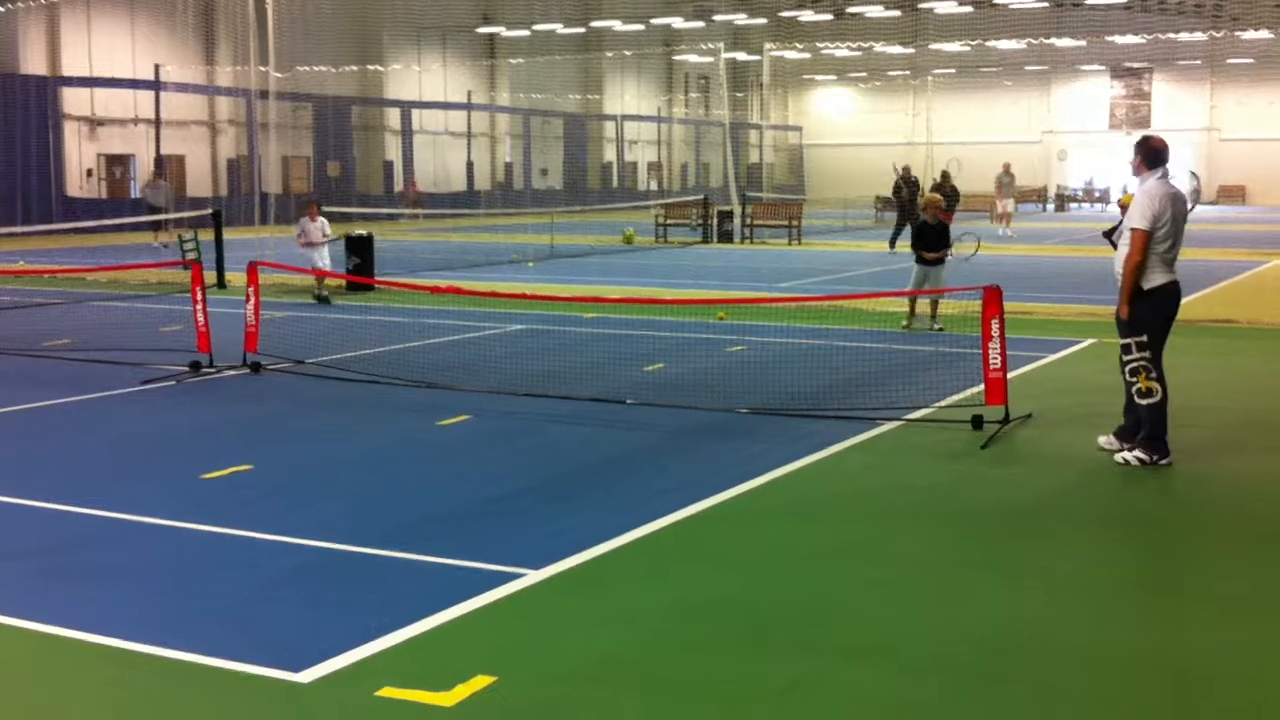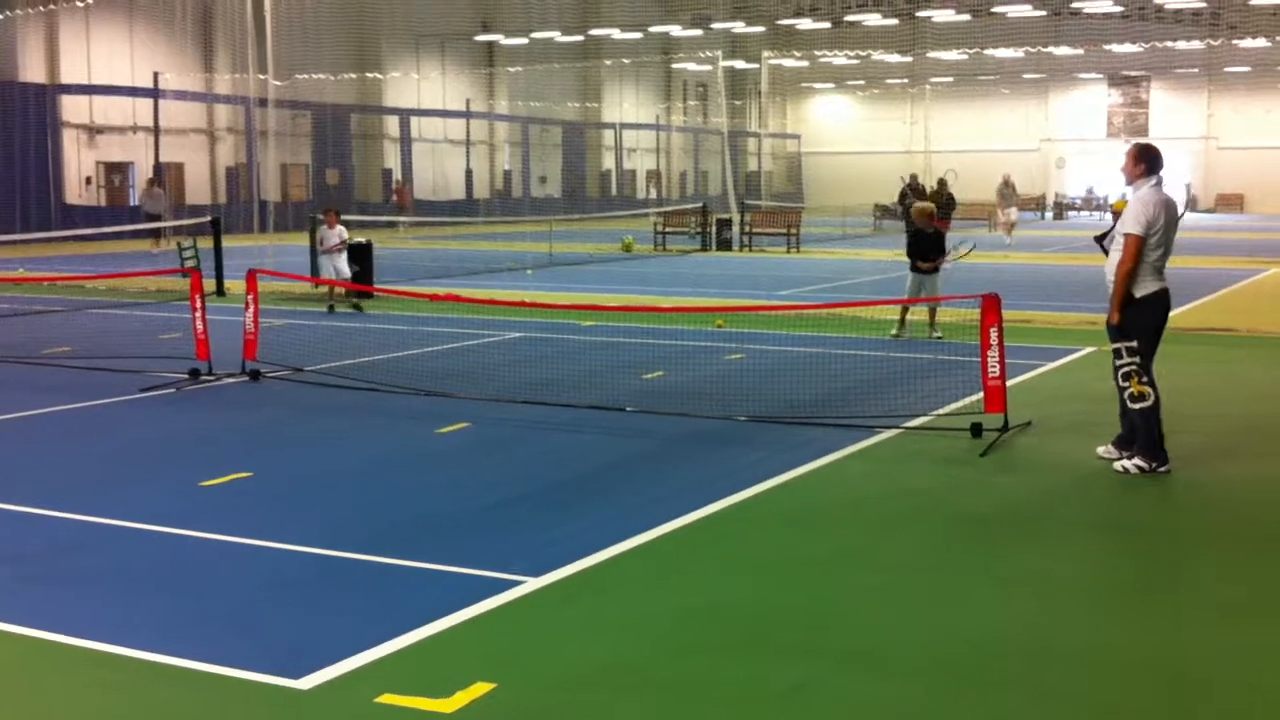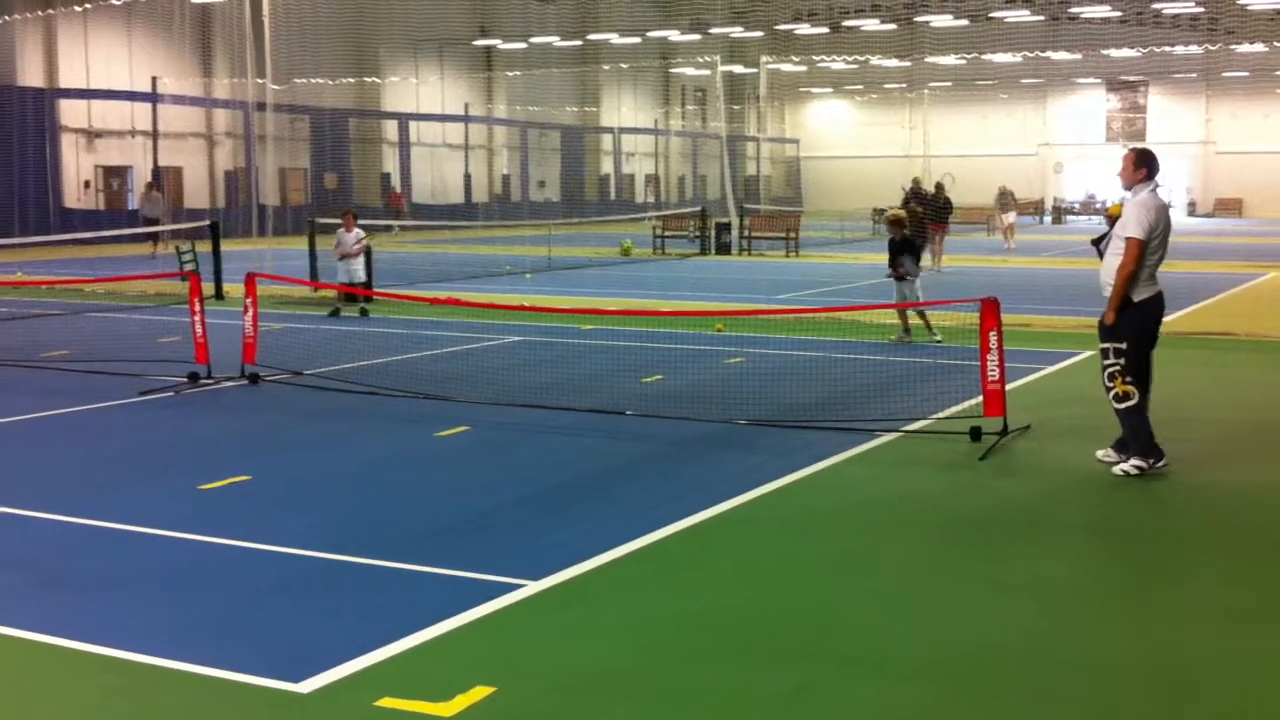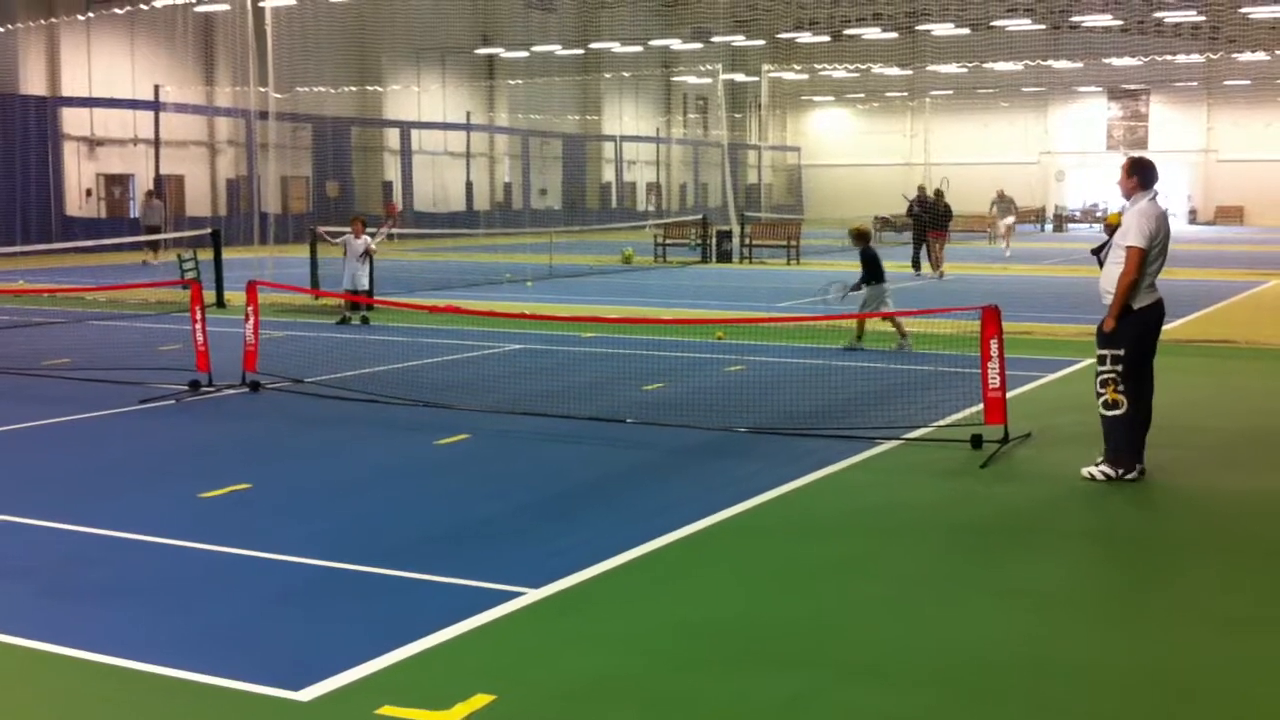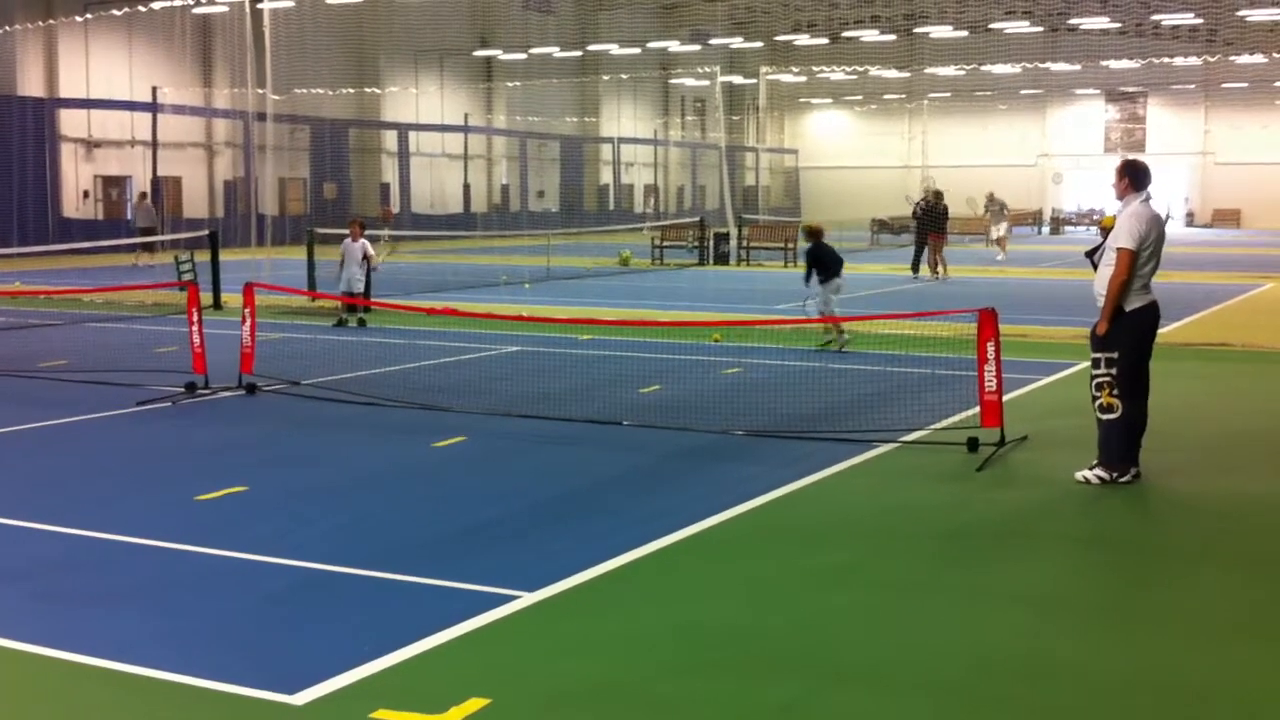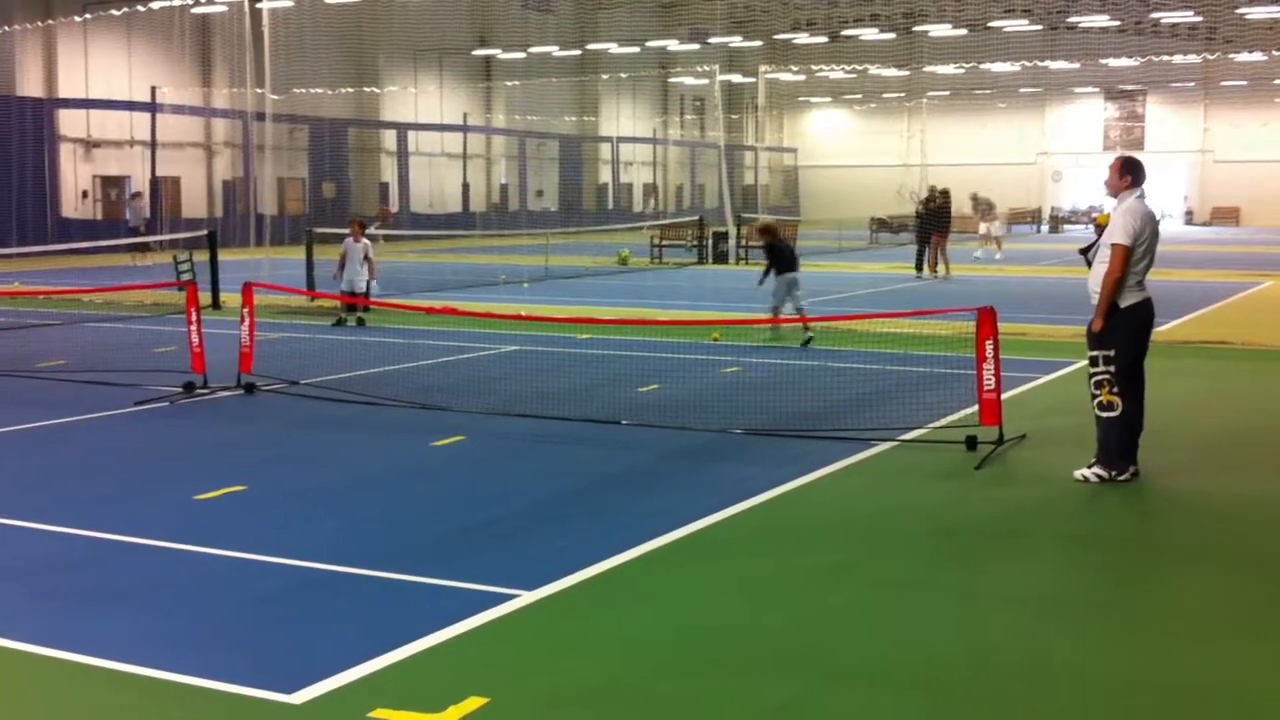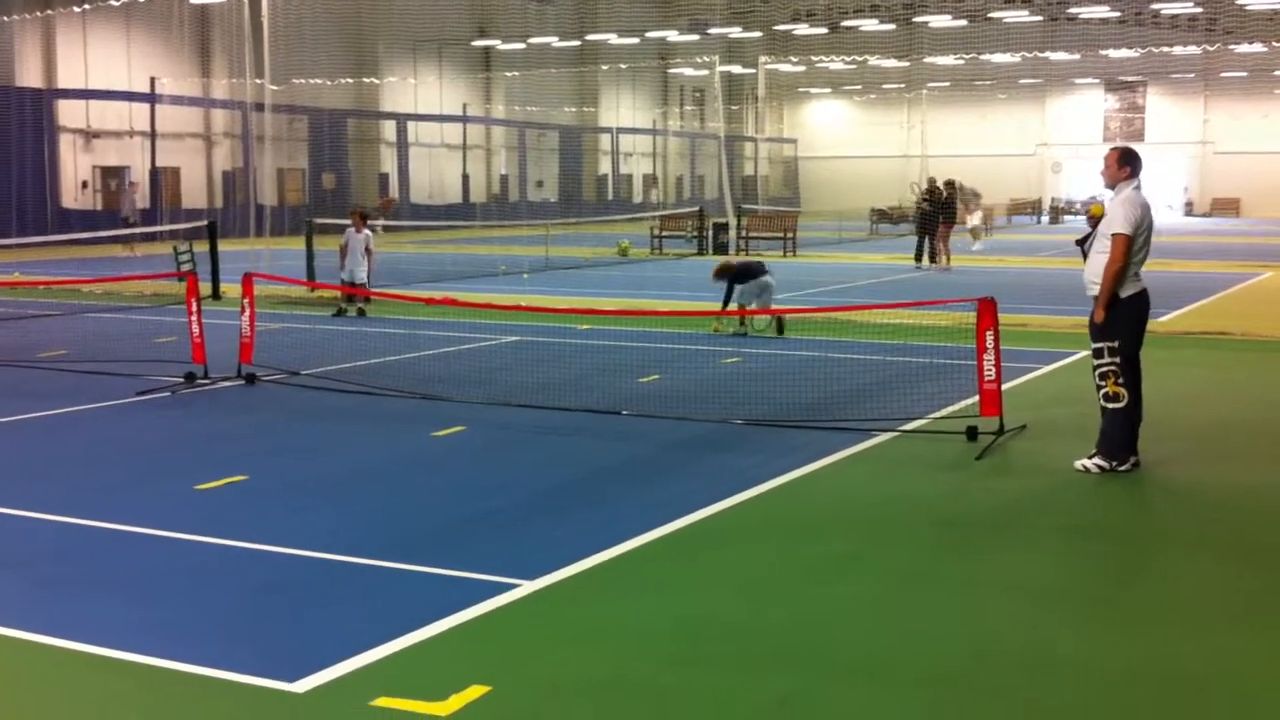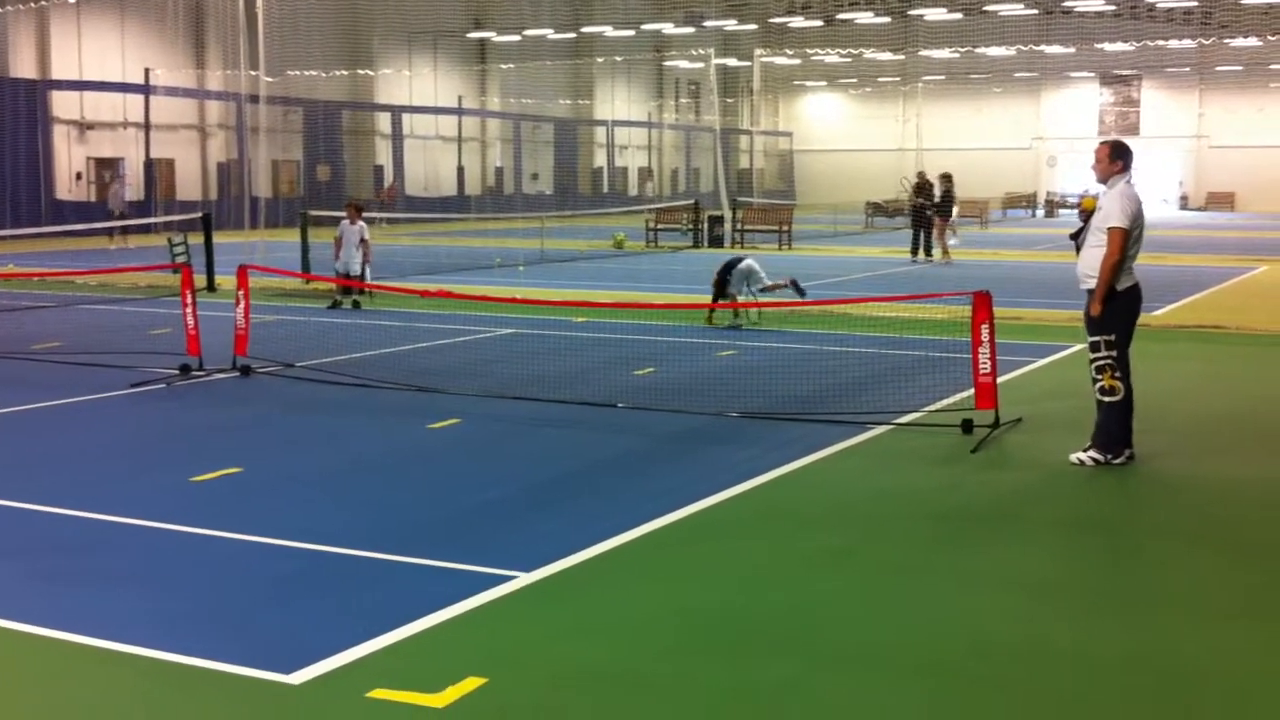
dt=0.3s
person 1, frame 1
left shoulder: (1147, 195)
right shoulder: (1176, 195)
left elbow: (1136, 256)
left wrist: (1124, 301)
right wrist: (1131, 221)
left hip: (1147, 293)
right hip: (1164, 288)
left knee: (1143, 370)
right knee: (1136, 366)
left ankle: (1154, 448)
right ankle: (1130, 433)
person 1, frame 2
left shoulder: (1141, 202)
right shoulder: (1166, 202)
left elbow: (1128, 262)
left wrist: (1115, 307)
right wrist: (1122, 225)
left hip: (1137, 300)
right hip: (1153, 295)
left knee: (1135, 377)
right knee: (1129, 374)
left ankle: (1152, 455)
right ankle: (1129, 441)
person 1, frame 3
left shoulder: (1140, 206)
right shoulder: (1155, 205)
left elbow: (1130, 265)
left wrist: (1112, 308)
right wrist: (1117, 227)
left hip: (1131, 304)
right hip: (1146, 301)
left knee: (1117, 379)
right knee: (1133, 376)
left ankle: (1146, 451)
right ankle: (1130, 445)
person 1, frame 4
left shoulder: (1140, 215)
right shoulder: (1153, 212)
left elbow: (1130, 273)
left wrist: (1112, 316)
right wrist: (1116, 235)
left hip: (1130, 312)
right hip: (1146, 308)
left knee: (1111, 387)
right knee: (1135, 386)
left ankle: (1120, 461)
right ankle: (1128, 458)
person 1, frame 5
left shoulder: (1131, 217)
right shoulder: (1151, 216)
left elbow: (1122, 275)
left wrist: (1105, 319)
right wrist: (1111, 239)
left hip: (1124, 315)
right hip: (1143, 310)
left knee: (1108, 390)
right knee: (1132, 390)
left ankle: (1113, 465)
right ankle: (1126, 461)
person 1, frame 6
left shoulder: (1126, 213)
right shoulder: (1144, 213)
left elbow: (1116, 271)
left wrist: (1100, 315)
right wrist: (1105, 235)
left hip: (1119, 311)
right hip: (1137, 307)
left knee: (1107, 388)
right knee: (1128, 387)
left ankle: (1112, 463)
right ankle: (1124, 459)
person 1, frame 7
left shoulder: (1124, 203)
right shoulder: (1134, 201)
left elbow: (1117, 261)
left wrist: (1101, 306)
right wrist: (1099, 226)
left hip: (1117, 302)
right hip: (1129, 299)
left knee: (1110, 379)
right knee: (1124, 378)
left ankle: (1114, 454)
right ankle: (1124, 449)
person 1, frame 8
left shoulder: (1119, 197)
right shoulder: (1116, 195)
left elbow: (1114, 255)
left wrist: (1098, 300)
right wrist: (1089, 220)
left hip: (1111, 296)
right hip: (1115, 294)
left knee: (1106, 372)
right knee: (1113, 371)
left ankle: (1109, 447)
right ankle: (1118, 442)
